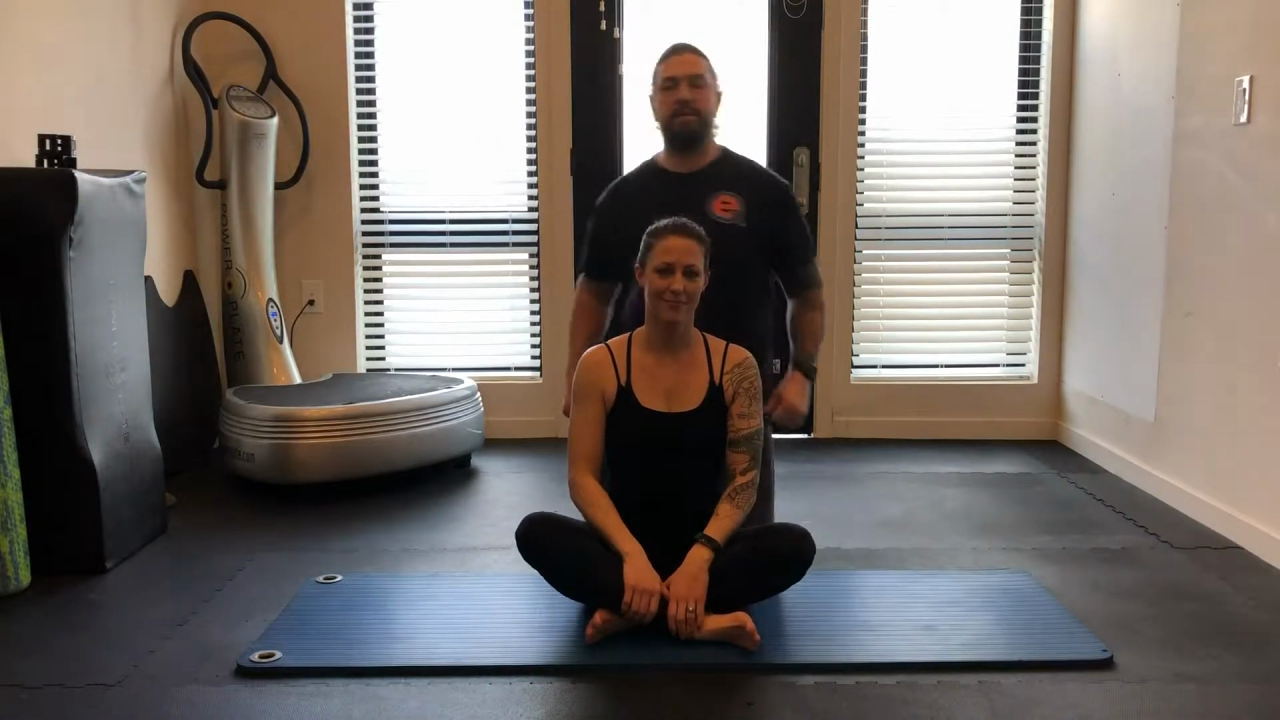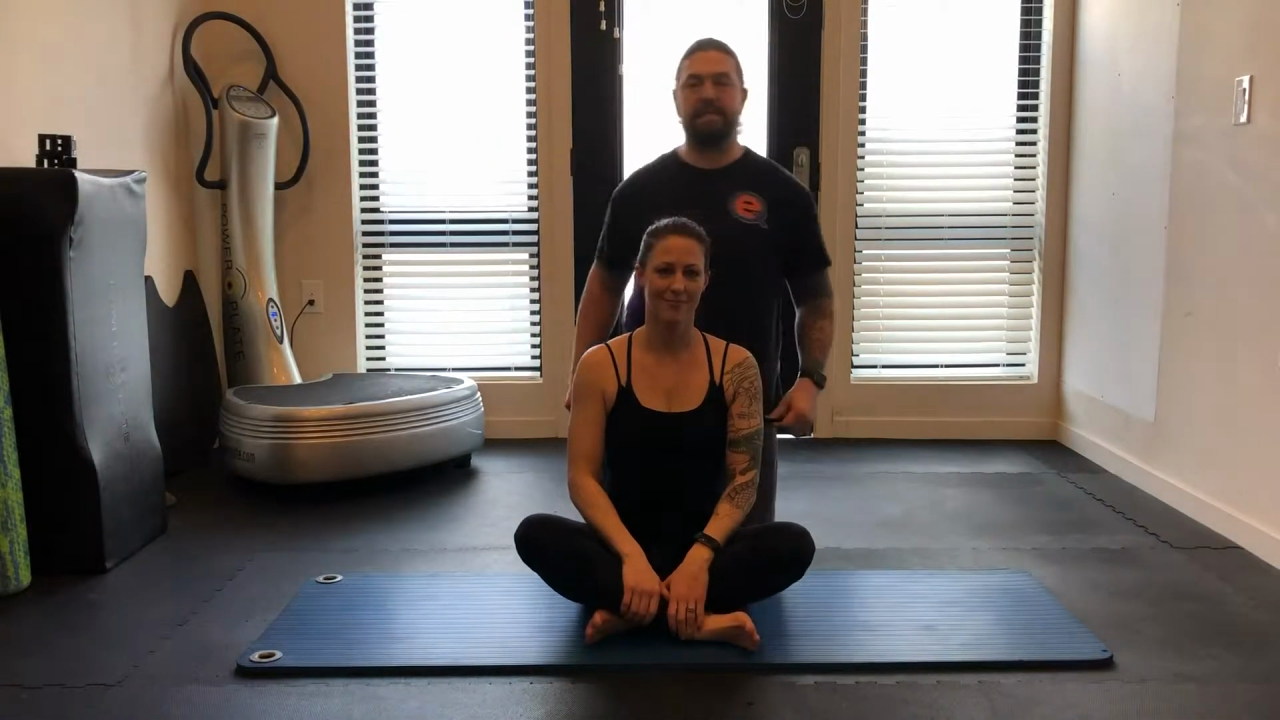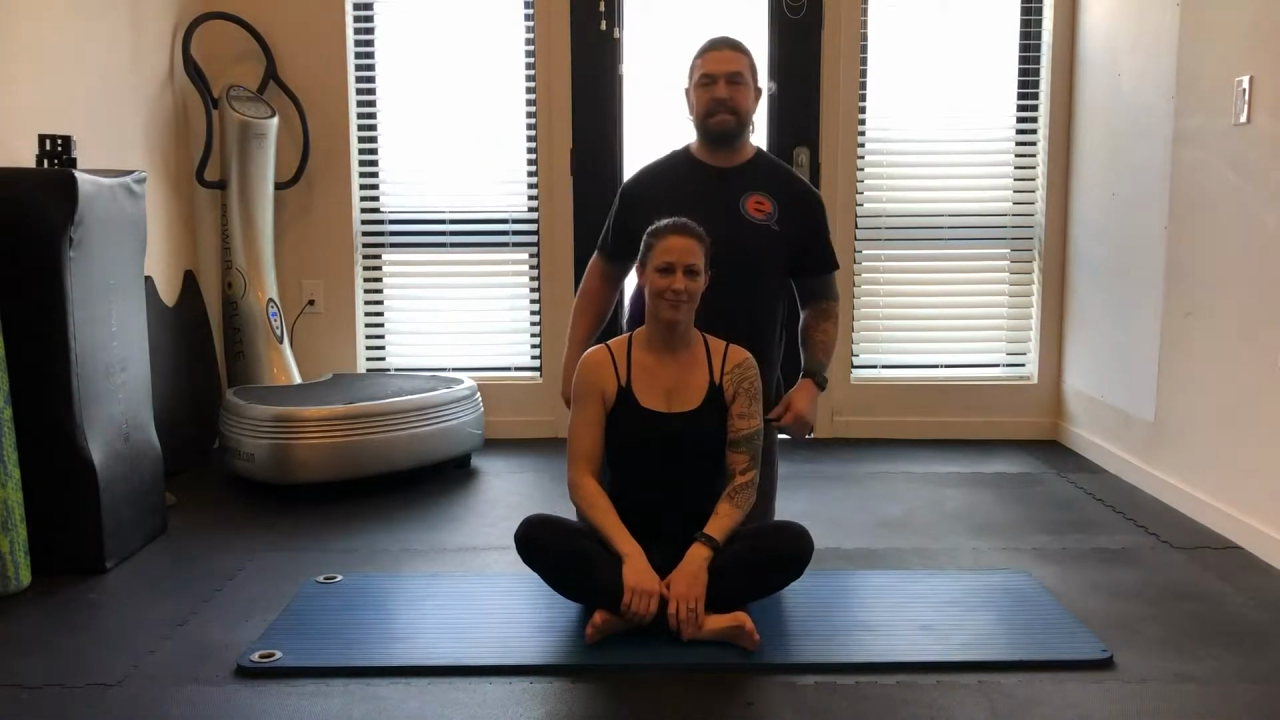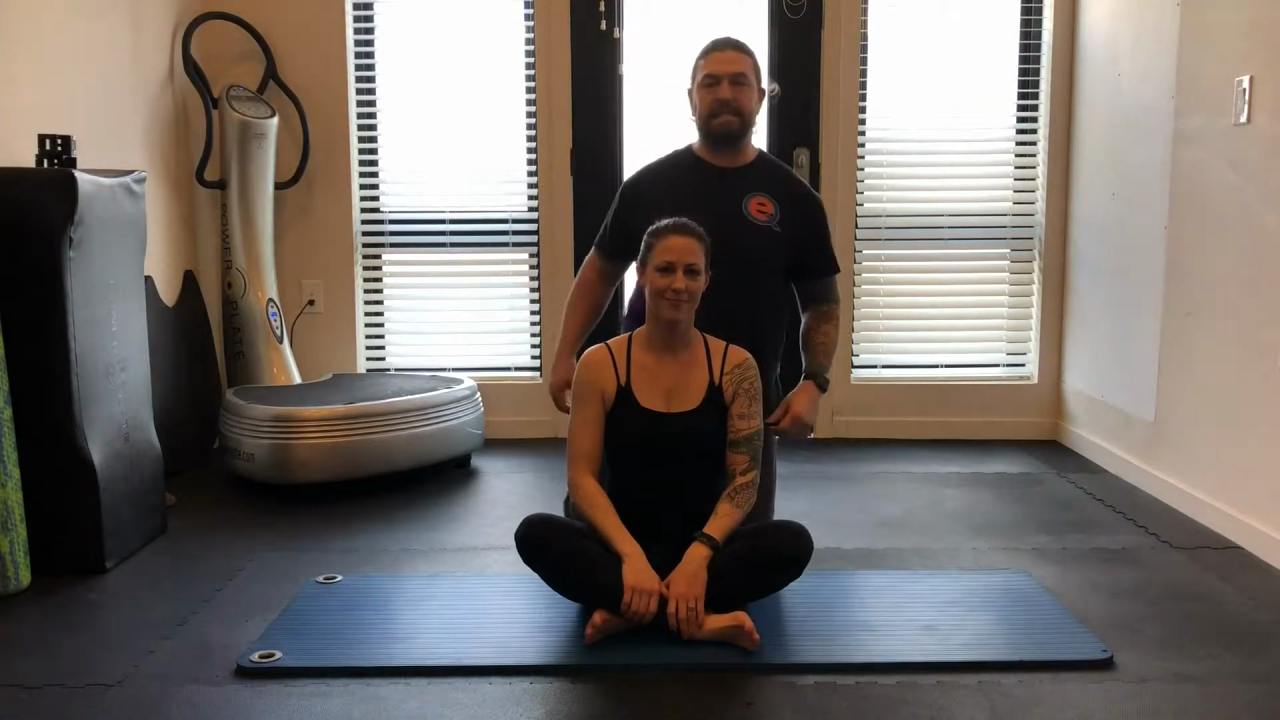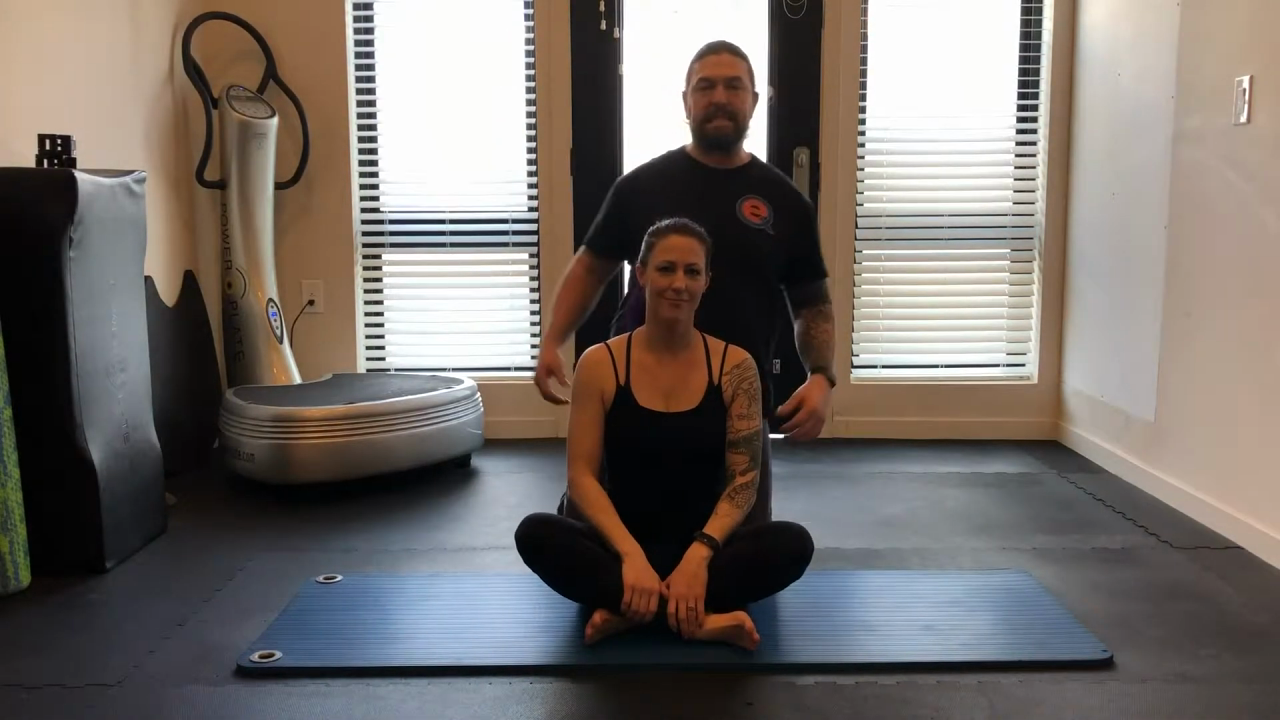
dt=0.1s
person 1, frame 1
left shoulder: (762, 189)
right shoulder: (622, 197)
left elbow: (806, 290)
right elbow: (594, 290)
left wrist: (800, 374)
right wrist: (576, 376)
person 1, frame 2
left shoulder: (781, 194)
right shoulder: (640, 190)
left elbow: (815, 298)
right elbow: (606, 281)
left wrist: (810, 381)
right wrist: (581, 371)
person 1, frame 3
left shoulder: (791, 195)
right shoulder: (649, 186)
left elbow: (821, 301)
right elbow: (606, 271)
left wrist: (812, 382)
right wrist: (575, 359)
person 1, frame 4
left shoulder: (792, 197)
right shoulder: (649, 185)
left elbow: (822, 304)
right elbow: (602, 270)
left wrist: (812, 384)
right wrist: (565, 354)
person 1, frame 5
left shoulder: (783, 201)
right shoulder: (643, 185)
left elbow: (813, 306)
right elbow: (592, 267)
left wrist: (821, 378)
right wrist: (552, 342)
person 2, frame 1
left shoulder: (736, 366)
right shoulder: (600, 365)
left elbow: (744, 479)
right elbow: (582, 477)
left wrist: (699, 558)
right wrist: (633, 555)
left hip: (706, 548)
right hip: (624, 548)
left knee: (794, 545)
right knee: (536, 532)
left ankle: (629, 610)
right ankle: (702, 620)
person 2, frame 2
left shoulder: (735, 366)
right shoulder: (600, 365)
left elbow: (744, 479)
right elbow: (582, 478)
left wrist: (699, 557)
right wrist: (632, 557)
left hip: (706, 549)
right hip: (625, 549)
left knee: (794, 544)
right knee: (535, 534)
left ankle: (631, 611)
right ankle: (702, 620)
person 2, frame 3
left shoulder: (736, 366)
right shoulder: (600, 365)
left elbow: (744, 479)
right elbow: (582, 478)
left wrist: (699, 555)
right wrist: (632, 556)
left hip: (706, 547)
right hip: (625, 547)
left knee: (793, 542)
right knee: (535, 535)
left ankle: (629, 610)
right ankle: (702, 620)
person 2, frame 4
left shoulder: (735, 367)
right shoulder: (600, 364)
left elbow: (745, 479)
right elbow: (582, 478)
left wrist: (698, 554)
right wrist: (632, 556)
left hip: (705, 550)
right hip: (624, 548)
left knee: (793, 541)
right knee: (535, 534)
left ankle: (629, 611)
right ankle: (701, 619)
person 2, frame 5
left shoulder: (735, 367)
right shoulder: (599, 364)
left elbow: (744, 479)
right elbow: (582, 477)
left wrist: (699, 554)
right wrist: (631, 555)
left hip: (705, 549)
right hip: (624, 547)
left knee: (793, 543)
right knee: (535, 534)
left ankle: (627, 610)
right ankle: (702, 618)
